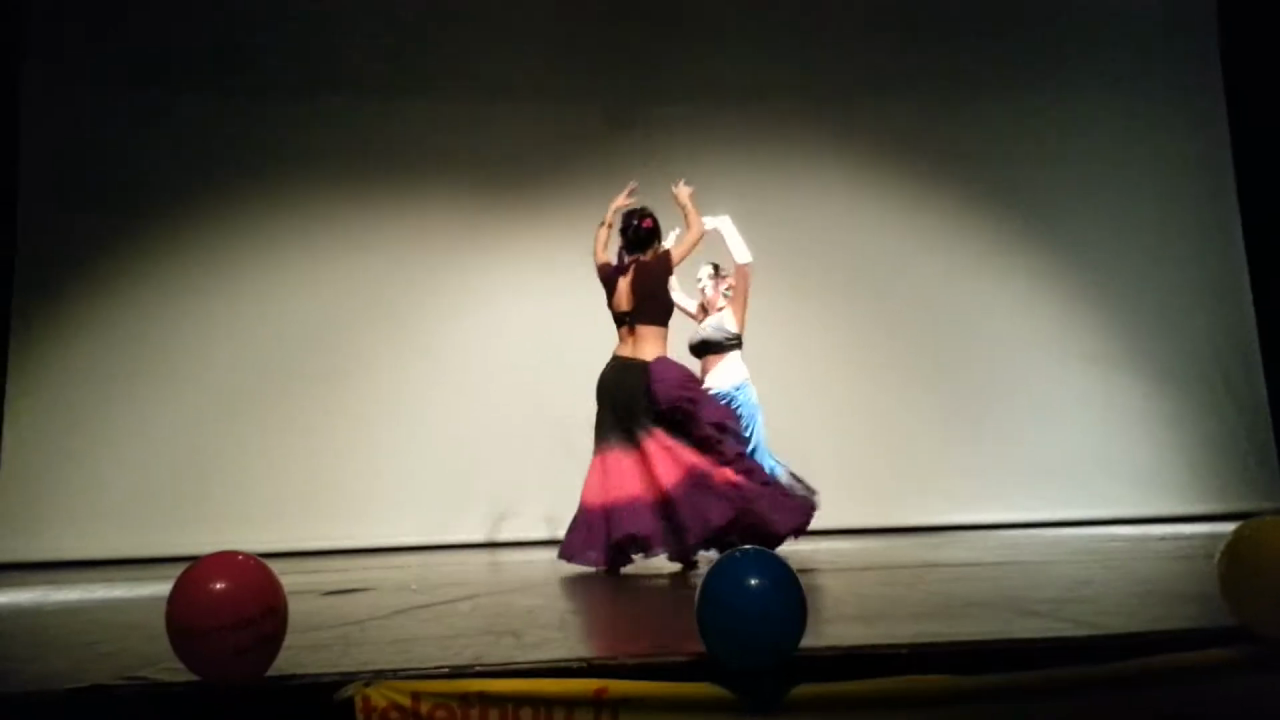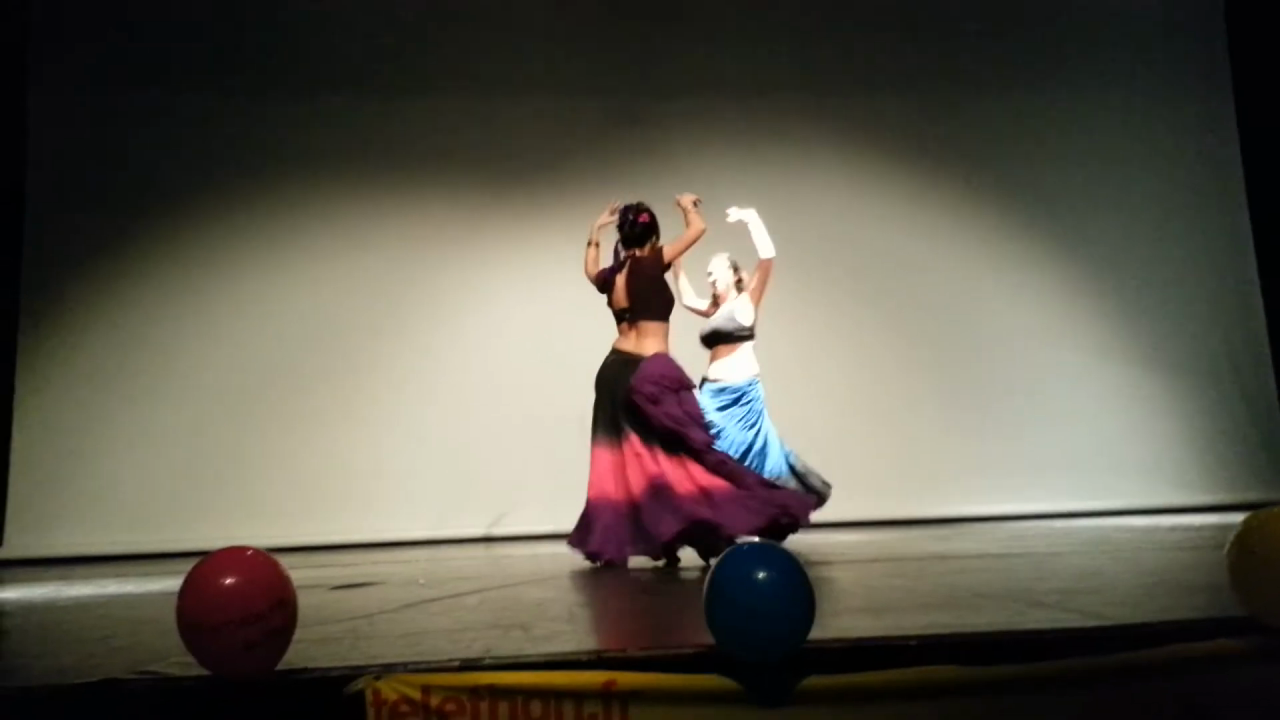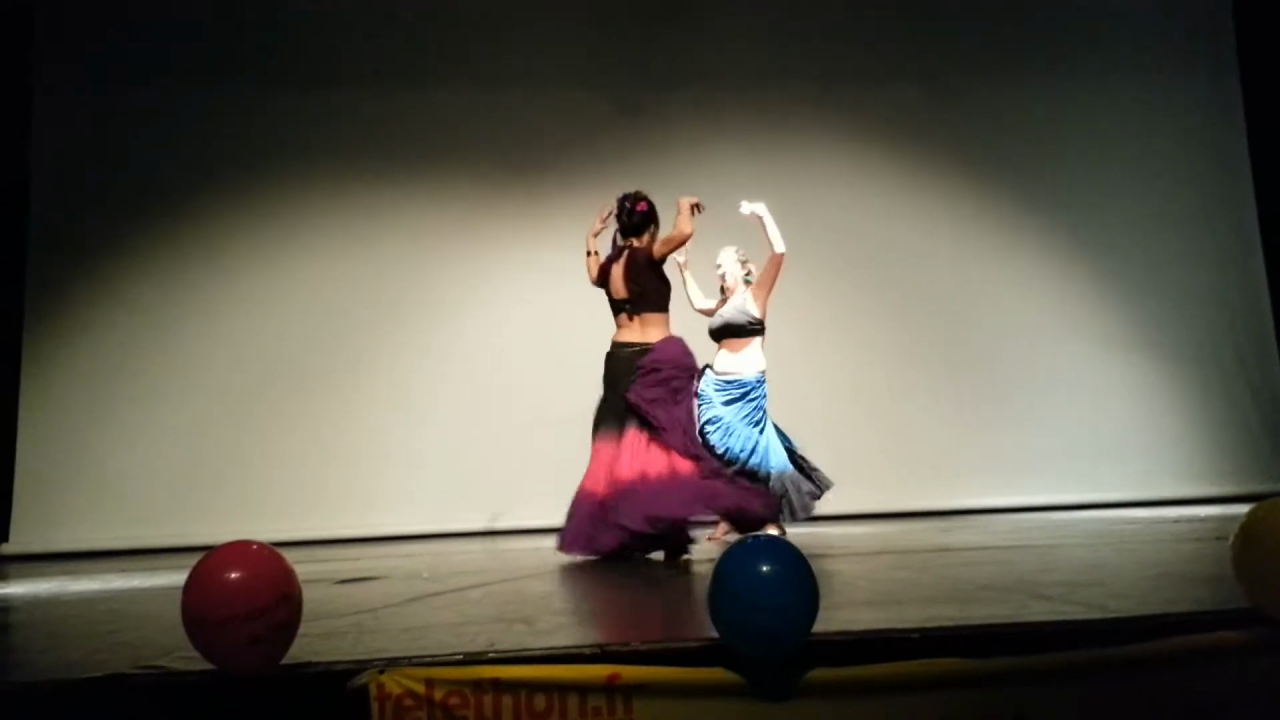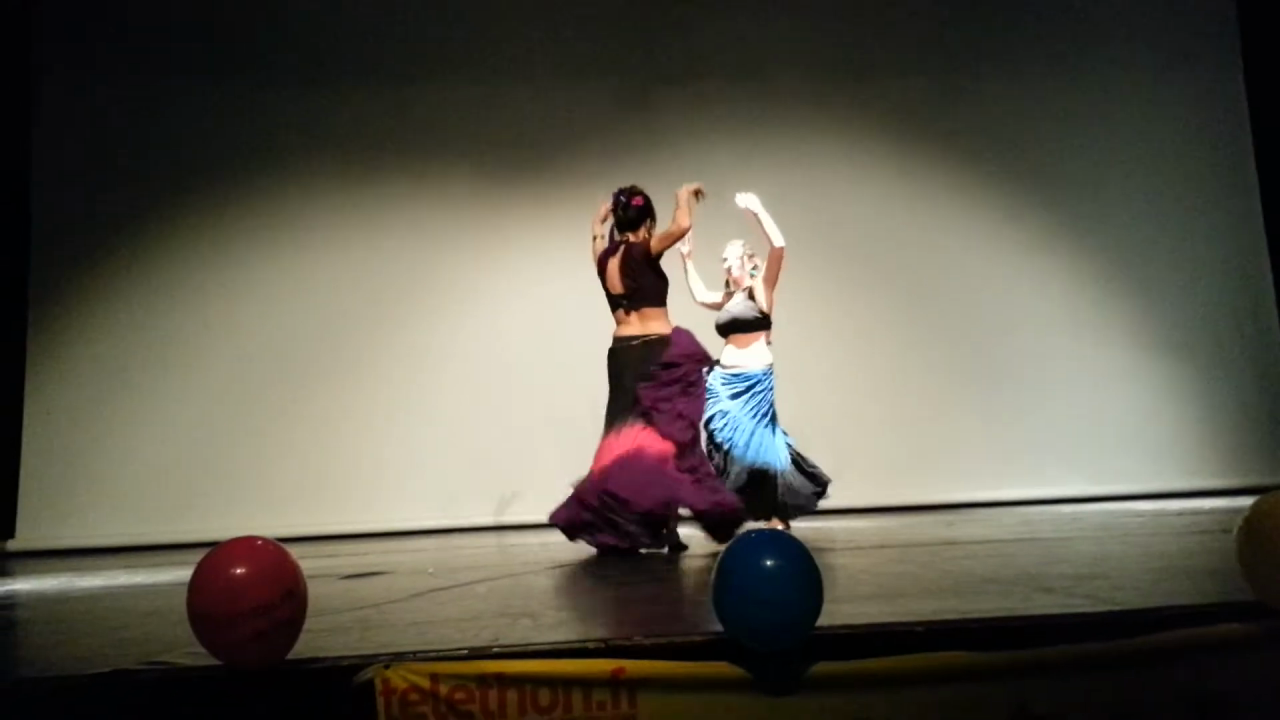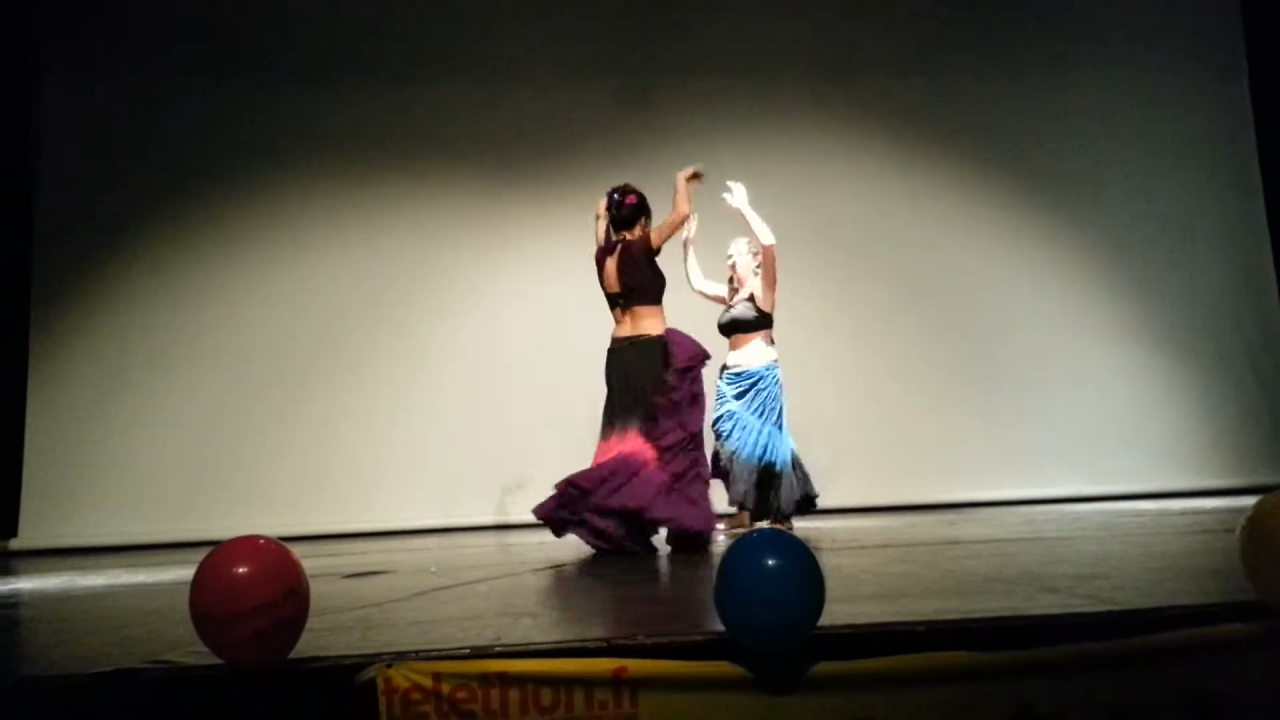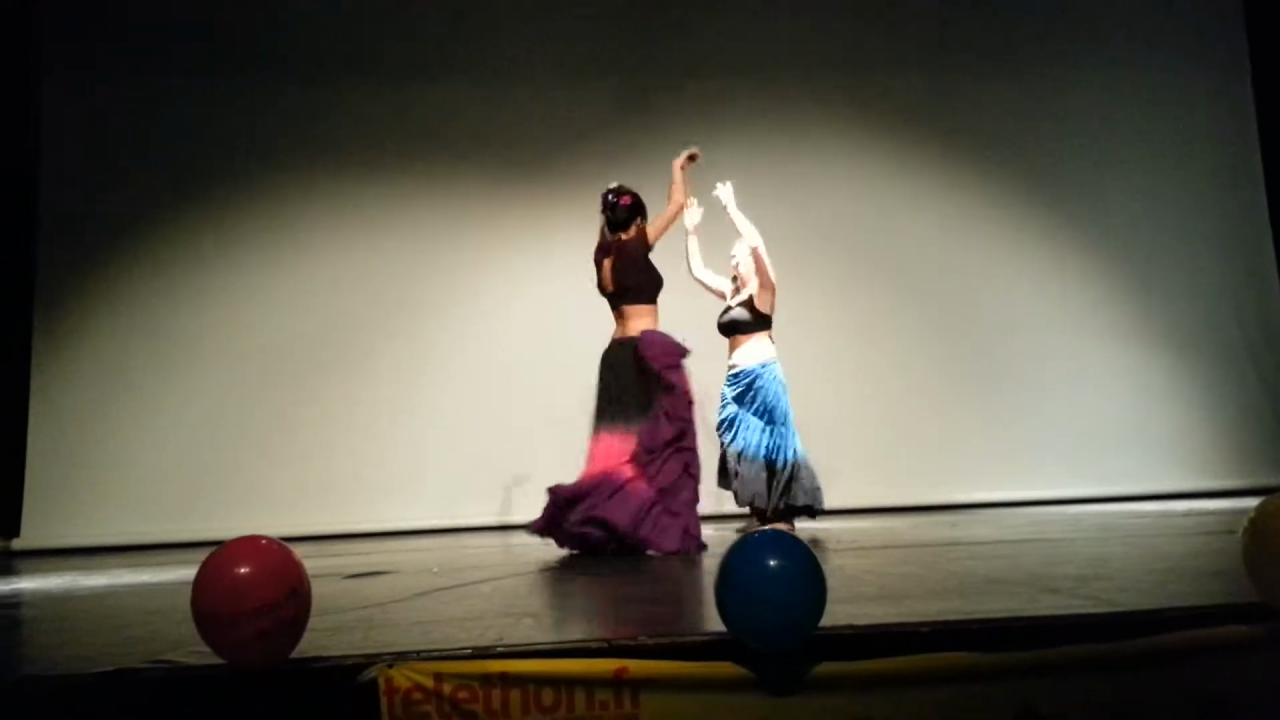
dt=0.1s
person 1, frame 1
left shoulder: (613, 272)
right shoulder: (655, 270)
left elbow: (599, 254)
right elbow: (697, 232)
left wrist: (611, 213)
right wrist: (685, 200)
left hip: (616, 376)
right hip: (652, 378)
left knee: (616, 464)
right knee: (684, 451)
left ankle: (604, 550)
person 1, frame 2
left shoulder: (610, 274)
right shoulder: (651, 266)
left elbow: (590, 269)
right elbow: (697, 229)
left wrist: (595, 229)
right wrist: (687, 207)
left hip: (614, 371)
right hip: (651, 375)
left knee: (619, 461)
right knee: (671, 454)
left ankle: (611, 545)
person 1, frame 3
left shoulder: (609, 266)
right shoulder: (645, 258)
left elbow: (592, 273)
right elbow: (684, 231)
left wrist: (592, 237)
right wrist: (685, 207)
left hip: (618, 361)
right hip: (657, 361)
left knee: (620, 448)
right knee: (666, 443)
left ankle: (616, 537)
right ankle: (669, 537)
person 1, frame 4
left shoulder: (606, 258)
right shoulder: (641, 253)
right elbow: (682, 225)
left wrist: (599, 227)
right wrist: (684, 196)
left hip: (622, 355)
right hip: (661, 354)
left knee: (629, 438)
right knee: (668, 435)
left ankle: (617, 531)
right ankle: (659, 530)
person 1, frame 5
left shoulder: (605, 257)
right shoulder: (639, 251)
right elbow: (681, 214)
left wrist: (602, 216)
right wrist: (681, 182)
left hip: (620, 356)
right hip: (653, 353)
left knee: (634, 440)
right knee: (669, 439)
left ankle: (627, 530)
right ankle: (681, 529)
person 1, frame 6
left shoulder: (605, 254)
right shoulder: (634, 249)
right elbow: (677, 204)
left wrist: (610, 208)
right wrist: (678, 167)
left hip: (617, 356)
right hip: (645, 354)
left knee: (624, 442)
right knee: (656, 442)
left ankle: (616, 529)
right ankle: (665, 532)
person 2, frame 1
left shoulder: (733, 311)
right shoulder: (703, 316)
left elbow: (743, 263)
right elbow: (677, 296)
left wrist: (725, 226)
left hip: (736, 397)
person 2, frame 2
left shoulder: (747, 302)
right shoulder: (715, 309)
left elbow: (767, 257)
right elbow: (687, 299)
left wrist: (751, 219)
right wrist: (677, 265)
left hip: (743, 391)
right hip: (712, 393)
left knee: (754, 454)
person 2, frame 3
left shoulder: (755, 295)
right shoulder: (722, 304)
left elbow: (778, 253)
right elbow: (698, 302)
left wrist: (763, 214)
right wrist: (683, 267)
left hip: (749, 388)
right hip: (716, 387)
left knee: (755, 449)
right knee: (721, 449)
left ankle: (776, 519)
person 2, frame 4
left shoulder: (761, 289)
right shoulder: (727, 297)
left elbow: (778, 247)
right elbow: (700, 294)
left wrist: (756, 209)
right wrist: (687, 257)
left hip: (754, 380)
right hip: (723, 381)
left knee: (757, 446)
right knee: (726, 445)
left ankle: (778, 514)
person 2, frame 5
left shoulder: (764, 288)
right shoulder: (730, 293)
left elbow: (768, 244)
right elbow: (696, 282)
left wrist: (743, 206)
right wrist: (688, 242)
left hip: (761, 377)
right hip: (731, 380)
left knee: (763, 442)
right knee: (734, 443)
left ankle: (780, 516)
right ankle: (746, 510)
person 2, frame 6
left shoulder: (763, 289)
right shoulder: (732, 292)
left elbow: (758, 244)
right elbow: (698, 271)
left wrist: (730, 207)
right wrist: (692, 231)
left hip: (761, 376)
right hip: (735, 381)
left knee: (769, 442)
right knee: (741, 445)
left ankle: (783, 515)
right ankle: (759, 512)
